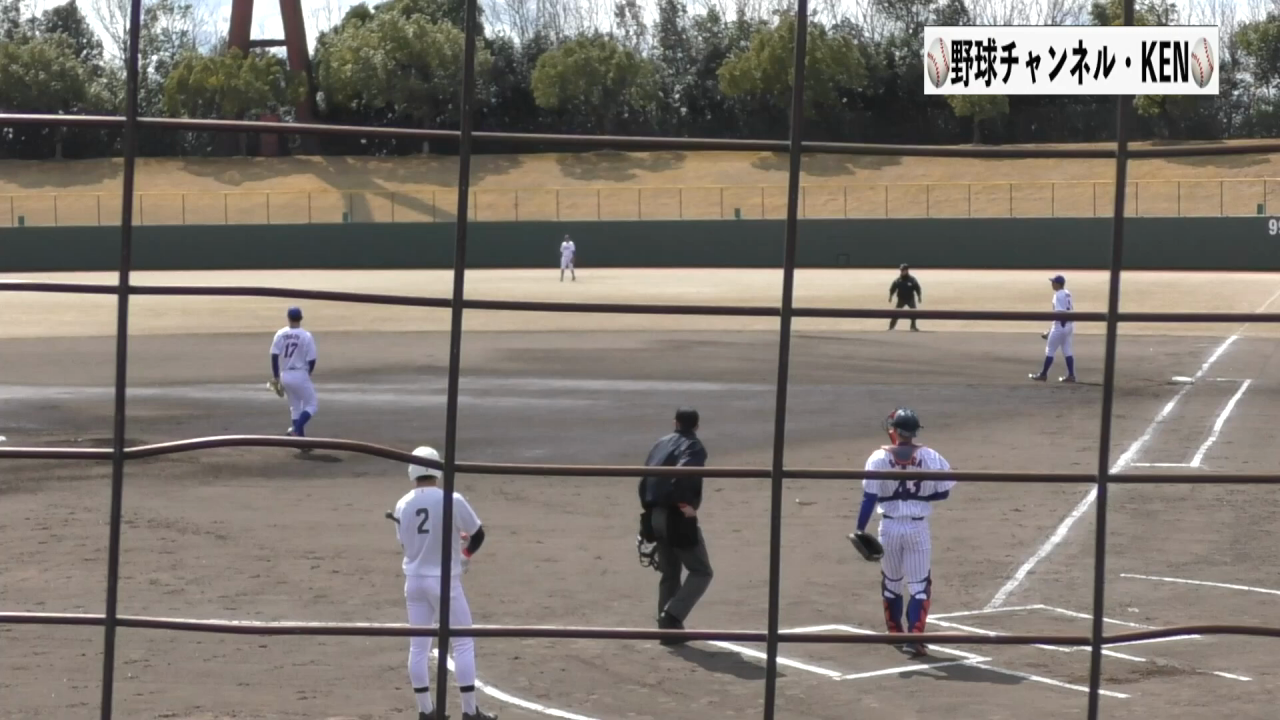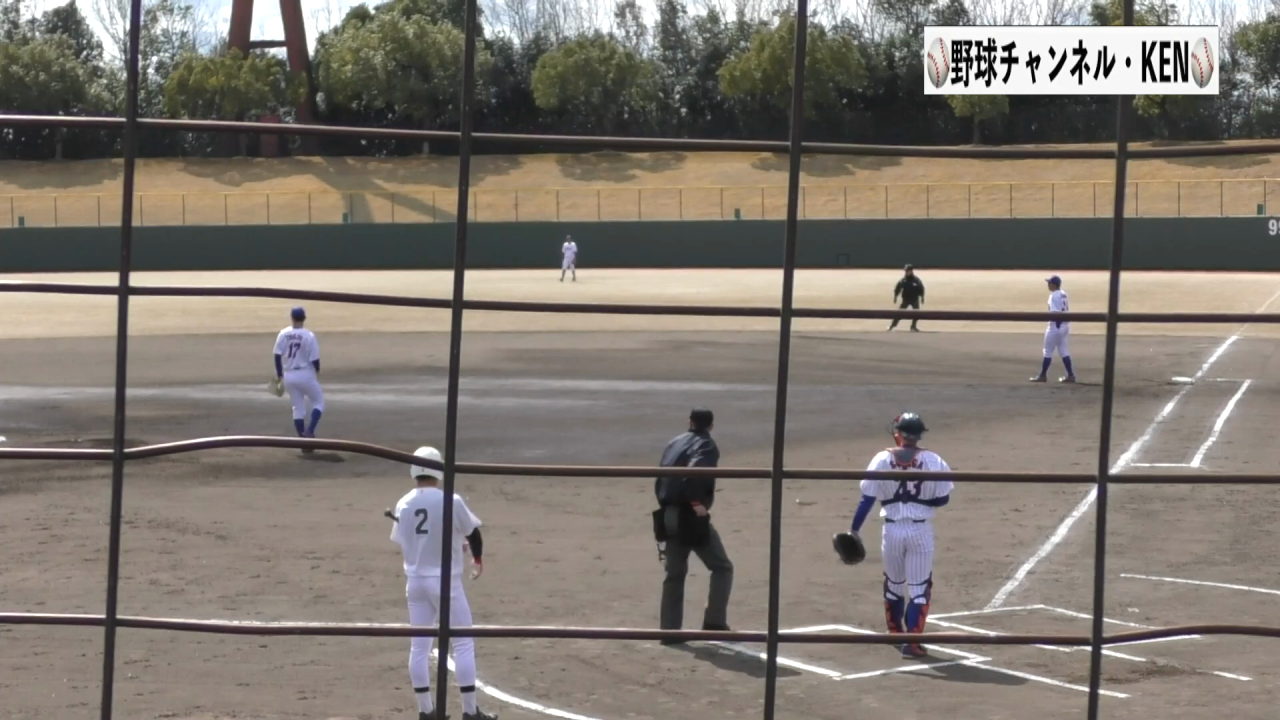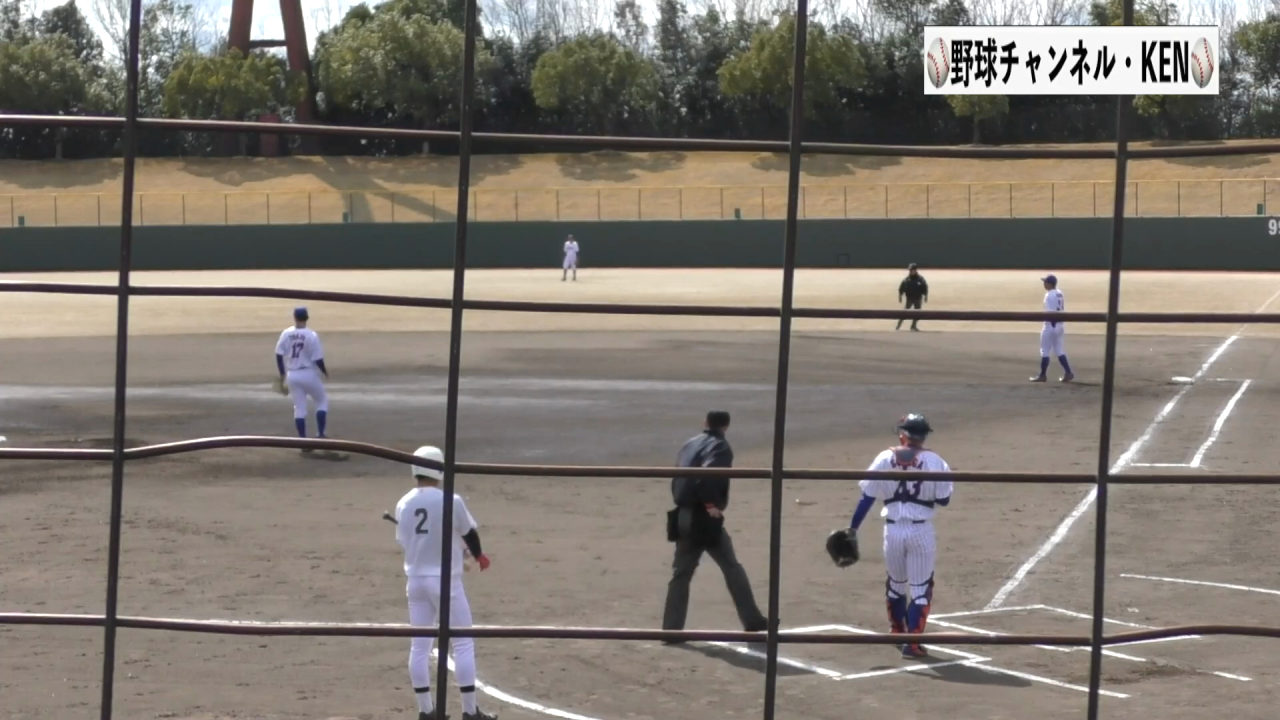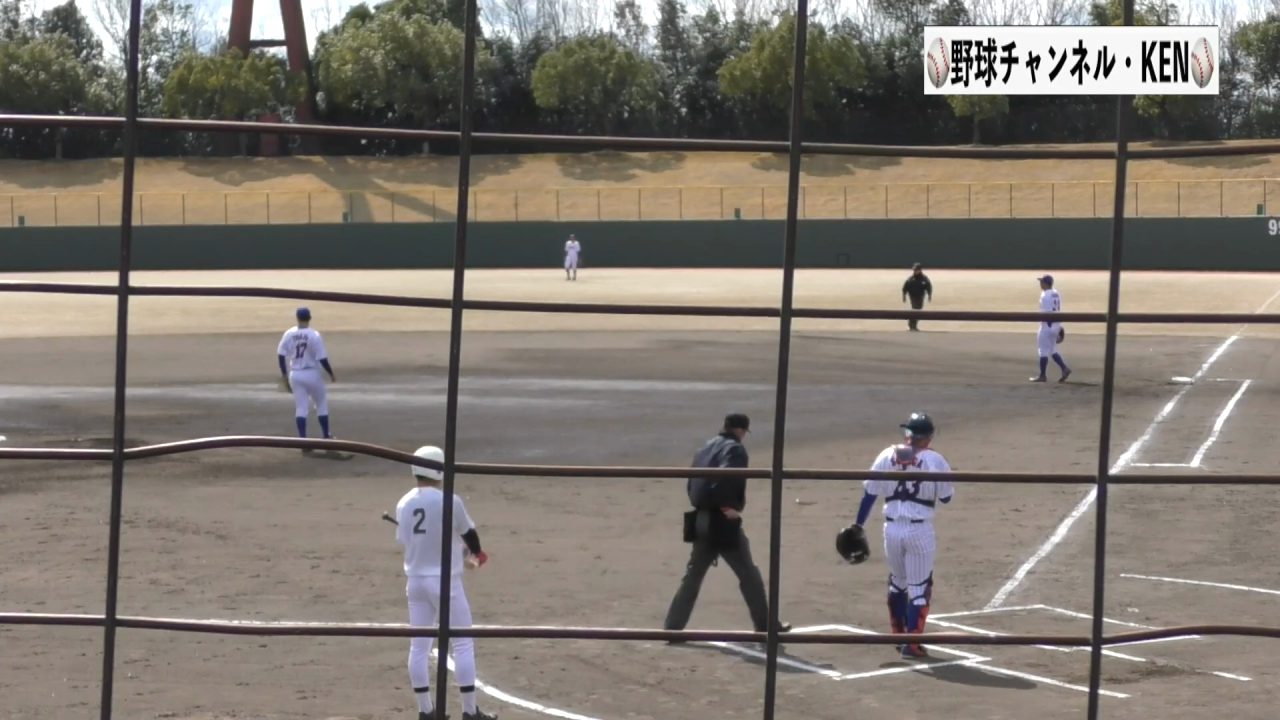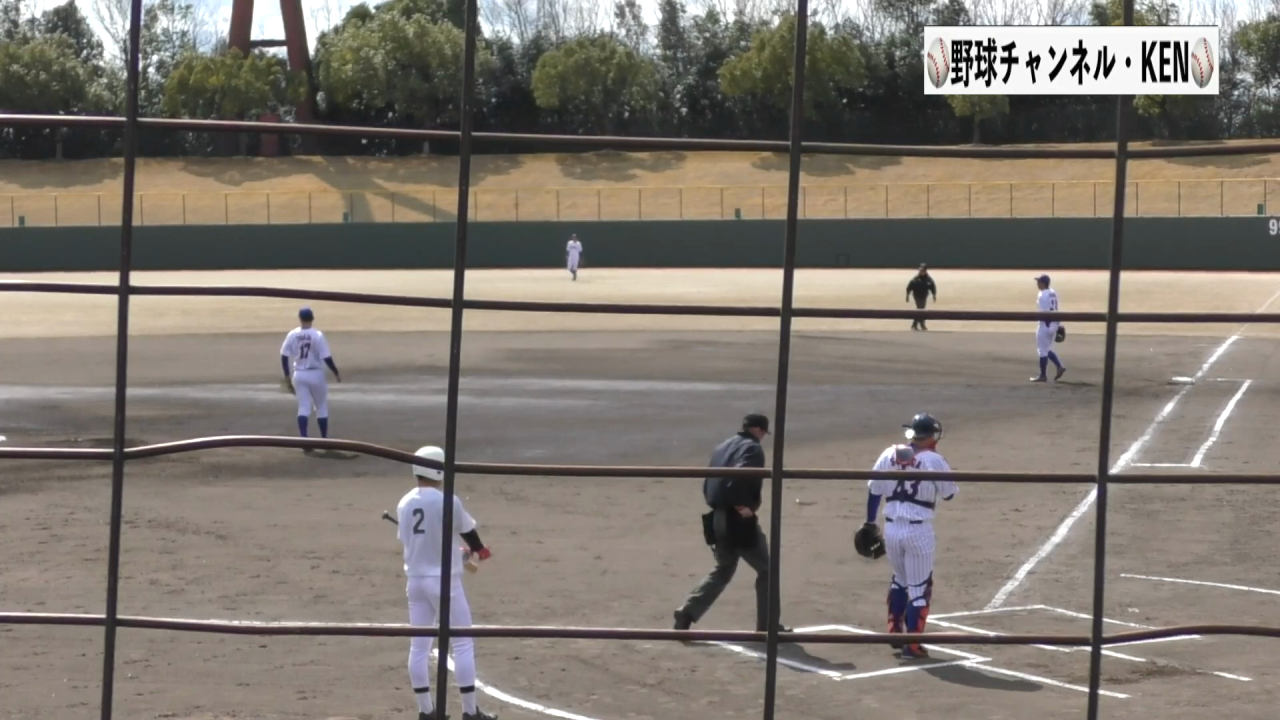
dt=0.1s
person 1, frame 1
left shoulder: (403, 505)
right shoulder: (453, 501)
left elbow: (406, 543)
right elbow: (477, 534)
right wrist: (467, 552)
left hip: (415, 581)
right hip: (444, 581)
left knee: (418, 646)
right knee: (463, 643)
person 1, frame 2
left shoulder: (403, 505)
right shoulder: (452, 501)
left elbow: (401, 542)
right elbow: (473, 533)
right wrist: (478, 559)
left hip: (416, 581)
right hip: (445, 581)
left knee: (419, 646)
right knee: (463, 644)
person 1, frame 3
left shoulder: (403, 504)
right shoulder: (451, 501)
left elbow: (404, 542)
right elbow: (469, 534)
right wrist: (478, 556)
left hip: (416, 580)
right hip: (445, 580)
left knee: (419, 646)
right knee: (463, 643)
person 1, frame 4
left shoulder: (403, 504)
right shoulder: (450, 501)
left elbow: (405, 541)
right elbow: (468, 534)
right wrist: (477, 553)
left hip: (416, 581)
right hip: (445, 580)
left knee: (419, 646)
right knee: (463, 643)
person 1, frame 5
left shoulder: (404, 504)
right shoulder: (448, 501)
left elbow: (407, 540)
right elbow: (468, 534)
right wrist: (481, 550)
left hip: (415, 580)
right hip: (444, 581)
left knee: (419, 646)
right knee: (462, 644)
person 2, frame 1
left shoulder: (880, 457)
right shoulder: (930, 456)
left elbow: (870, 495)
right elbow: (943, 492)
left wrist: (860, 528)
right wrist: (919, 495)
left hip: (890, 527)
right hip: (918, 528)
left knee: (892, 582)
right knee: (920, 585)
left ankle: (896, 636)
right ankle: (914, 638)
person 2, frame 2
left shoulder: (883, 459)
right shoulder: (931, 460)
left elbow: (867, 499)
right elbow: (943, 498)
left wrist: (854, 530)
left hip: (892, 530)
right hip: (920, 530)
left knee: (893, 584)
right knee: (919, 588)
left ankle: (897, 636)
right ankle: (911, 641)
person 2, frame 3
left shoulder: (885, 458)
right shoulder: (934, 460)
left elbow: (868, 496)
right elbow: (944, 500)
left wrist: (853, 528)
left hip: (893, 530)
right hip: (921, 531)
left knee: (896, 584)
right knee: (920, 588)
left ankle: (899, 636)
right ankle: (912, 643)
person 2, frame 4
left shoulder: (887, 456)
right shoulder: (934, 459)
left elbow: (870, 494)
right elbow: (945, 497)
left wrist: (858, 524)
left hip: (892, 528)
right hip: (920, 530)
left knee: (897, 581)
right knee: (919, 587)
left ankle: (899, 634)
right ankle: (911, 643)
person 2, frame 5
left shoulder: (888, 455)
right shoulder: (933, 460)
left elbow: (874, 492)
right elbow: (948, 493)
left wrist: (869, 522)
left hip: (891, 528)
right hip: (919, 531)
left knee: (899, 580)
right knee: (918, 588)
left ankle: (895, 628)
right ankle: (911, 643)
person 3, frame 1
left shoulder: (659, 444)
right shoulder: (695, 448)
left elbow: (645, 482)
right elbow: (683, 476)
left wrist: (651, 510)
right wrist: (684, 504)
left hip: (657, 517)
right hip: (680, 520)
left knee: (669, 575)
right knee: (702, 573)
left ankle: (669, 632)
right ankle: (673, 615)
person 3, frame 2
left shoulder: (673, 443)
right shoulder: (707, 446)
left elbow: (661, 481)
right elbow: (693, 473)
left wrist: (668, 508)
right wrist: (697, 502)
left hip: (669, 516)
right hip: (692, 518)
left knee: (674, 575)
right knee: (722, 568)
left ankle: (669, 631)
right ankle: (714, 622)
person 3, frame 3
left shoulder: (689, 444)
right shoulder: (720, 447)
left elbow: (677, 482)
right elbow: (708, 476)
left wrist: (686, 504)
right wrist: (711, 504)
left hip: (684, 517)
right hip: (706, 519)
left knee: (681, 575)
right knee: (733, 571)
left ankle: (671, 630)
right ankle: (754, 623)
person 3, frame 4
left shoulder: (706, 447)
right shoulder: (736, 450)
left elbow: (693, 484)
right elbow: (724, 479)
left wrist: (703, 506)
right wrist: (727, 507)
left hip: (701, 519)
right hip: (724, 522)
left knee: (693, 574)
right knee: (749, 573)
left ankle: (674, 627)
right ankle: (764, 626)
person 3, frame 5
left shoulder: (722, 447)
right shoulder: (753, 449)
left elbow: (709, 484)
right elbow: (739, 478)
left wrist: (720, 506)
right wrist: (743, 506)
left hip: (719, 517)
right hip: (741, 520)
left knee: (721, 572)
right knee: (765, 570)
left ankle: (687, 614)
right ankle: (766, 626)
